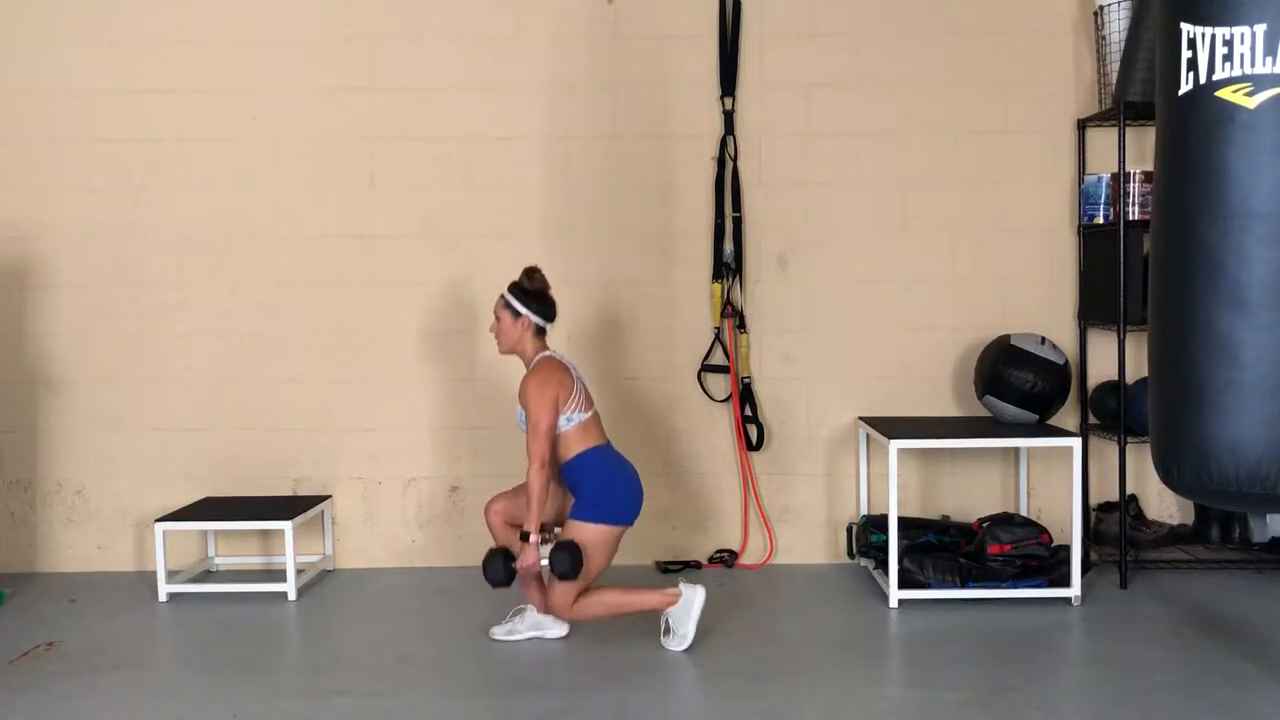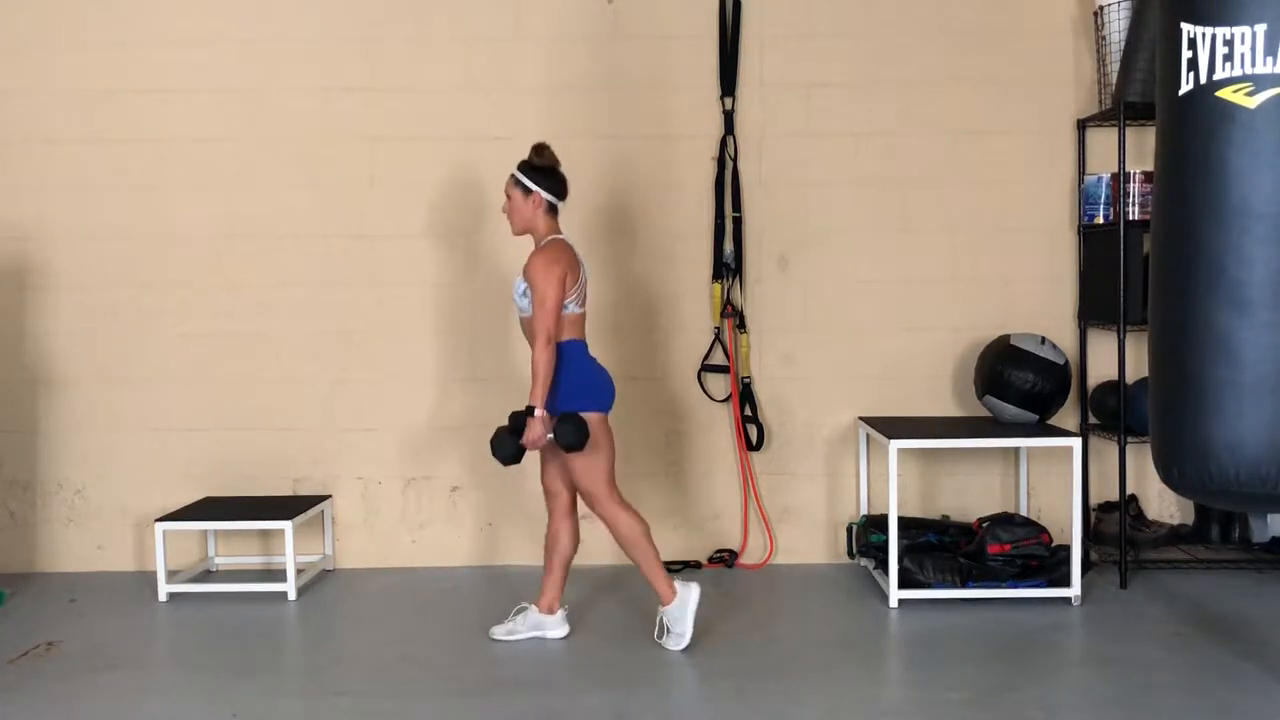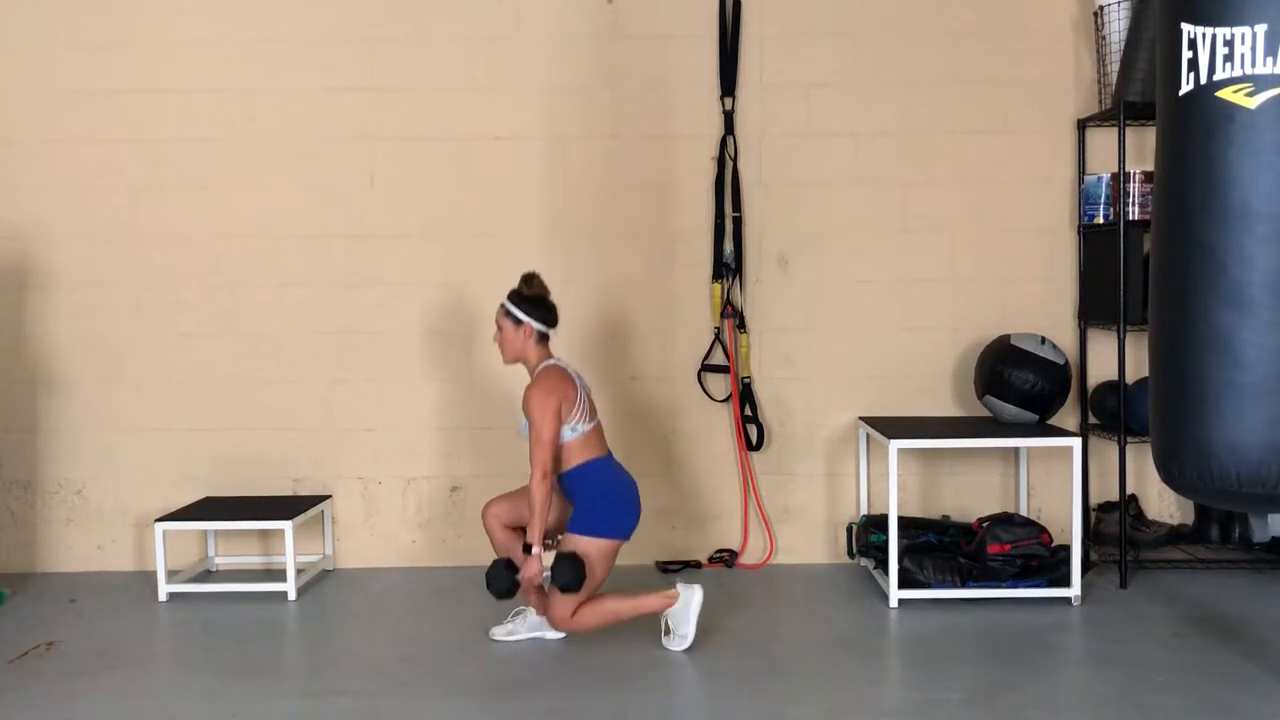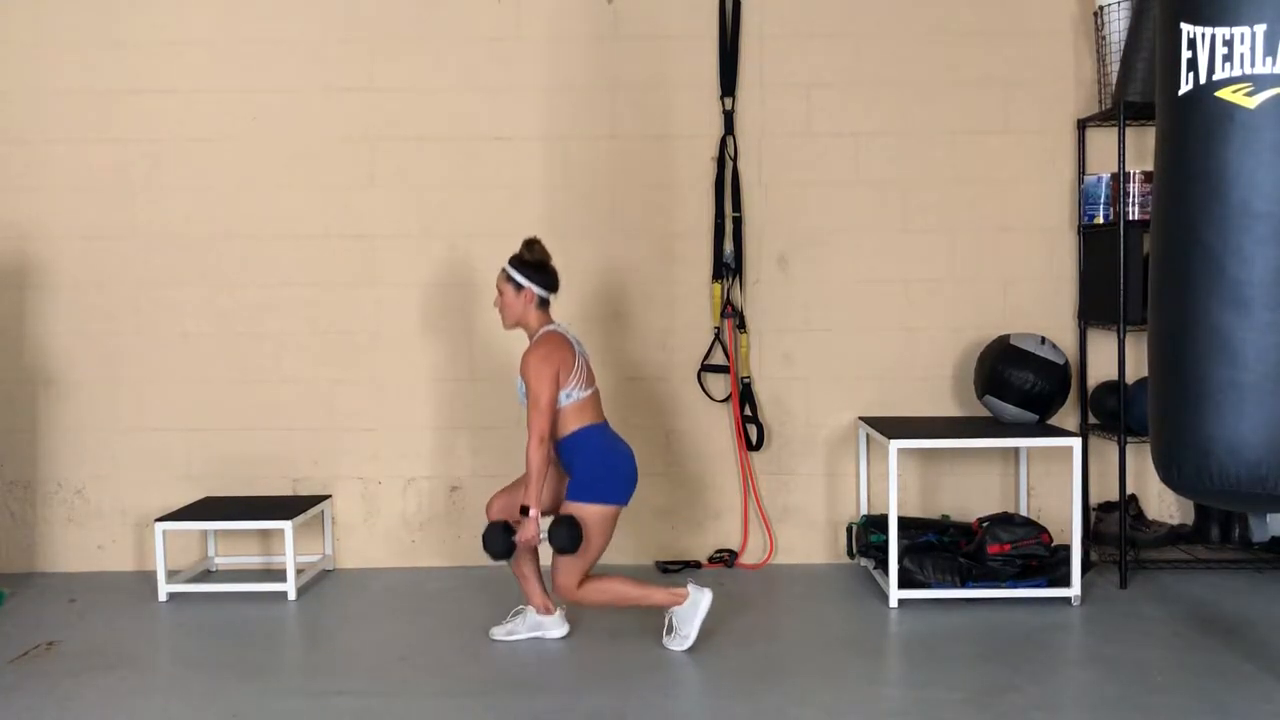
dt=0.7s
person 1, frame 1
left shoulder: (538, 379)
right shoulder: (550, 366)
left elbow: (539, 464)
left wrist: (531, 538)
right wrist: (545, 525)
left hip: (604, 489)
right hip: (592, 480)
left knee: (565, 604)
right knee: (498, 511)
left ankle: (677, 600)
right ankle: (542, 614)
person 1, frame 2
left shoulder: (546, 257)
right shoulder: (557, 252)
left elbow: (546, 339)
left wrist: (536, 410)
right wrist: (545, 406)
left hip: (574, 384)
right hip: (570, 382)
left knee: (603, 499)
right knee: (559, 502)
left ankle: (673, 596)
right ankle: (547, 612)
person 1, frame 3
left shoulder: (542, 388)
right shoulder: (557, 373)
left elbow: (542, 474)
left wrist: (533, 550)
right wrist: (540, 530)
left hip: (602, 501)
right hip: (595, 490)
left knee: (564, 615)
right knee: (495, 515)
left ankle: (674, 600)
right ankle: (538, 611)
person 1, frame 4
left shoulder: (540, 353)
right shoulder: (557, 339)
left elbow: (539, 437)
left wrist: (531, 512)
left hip: (597, 468)
right hip: (591, 461)
left knee: (571, 586)
right knee: (499, 510)
left ankle: (682, 599)
right ankle: (542, 612)
